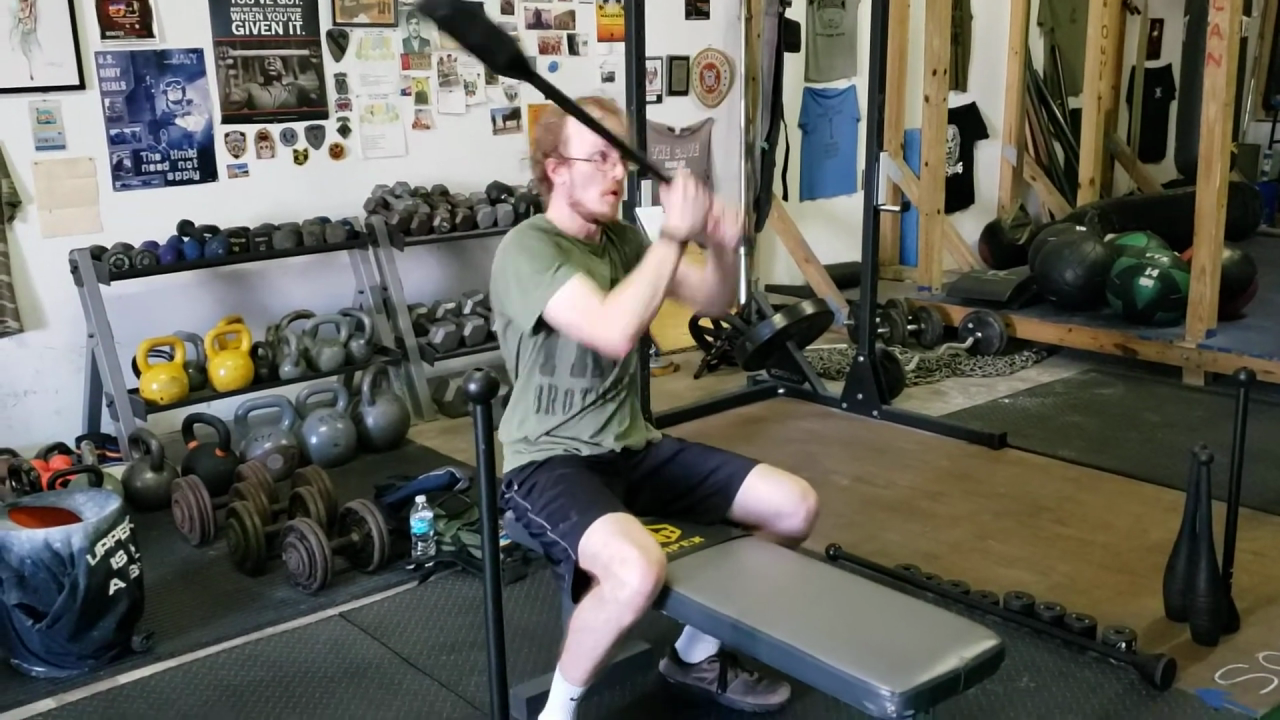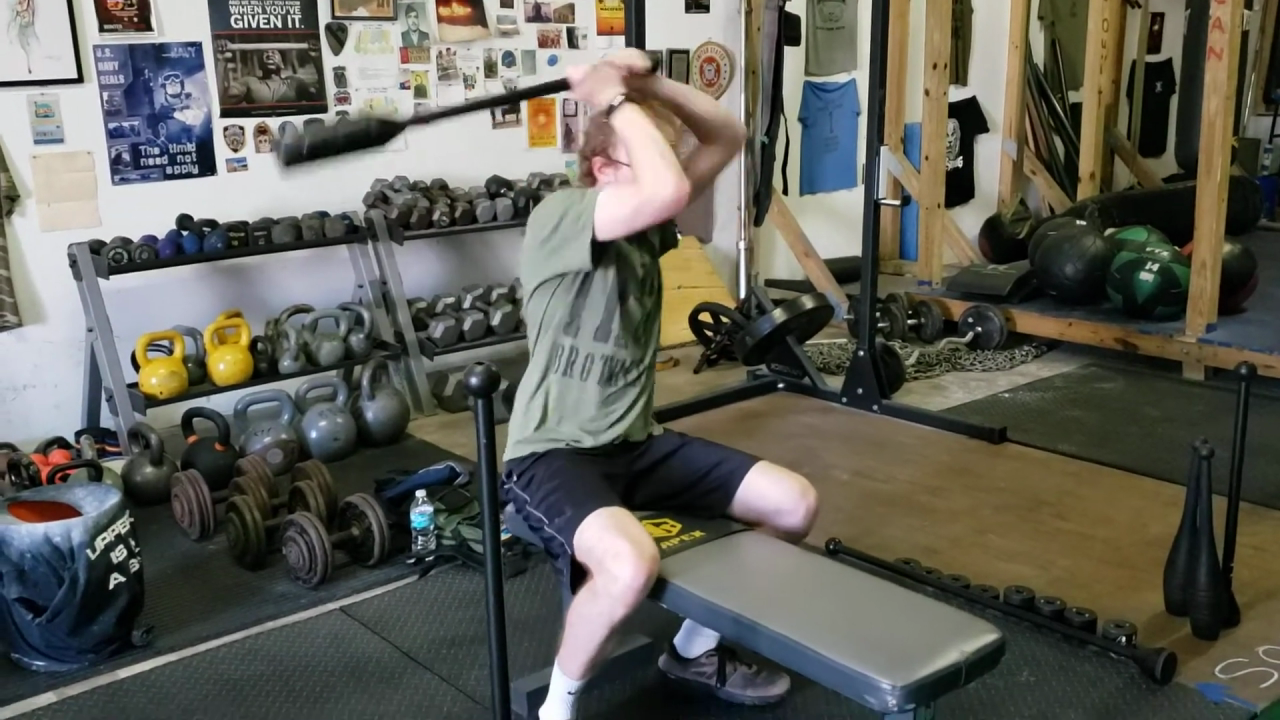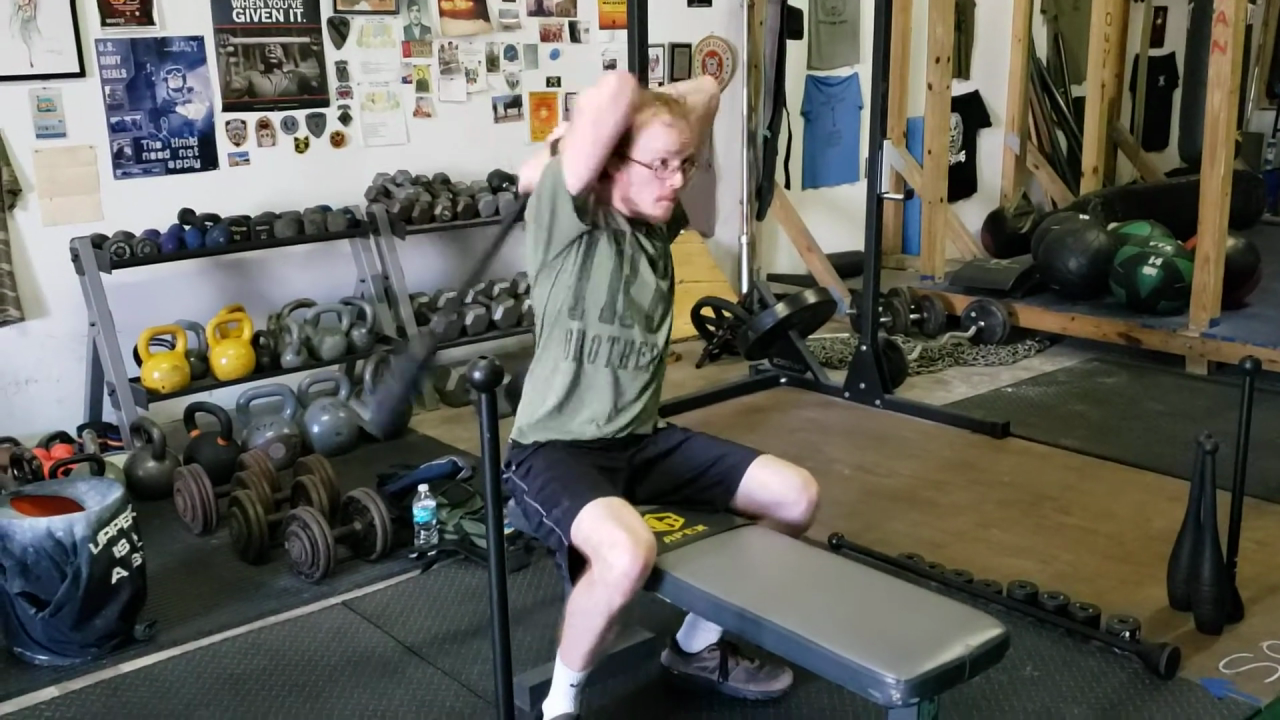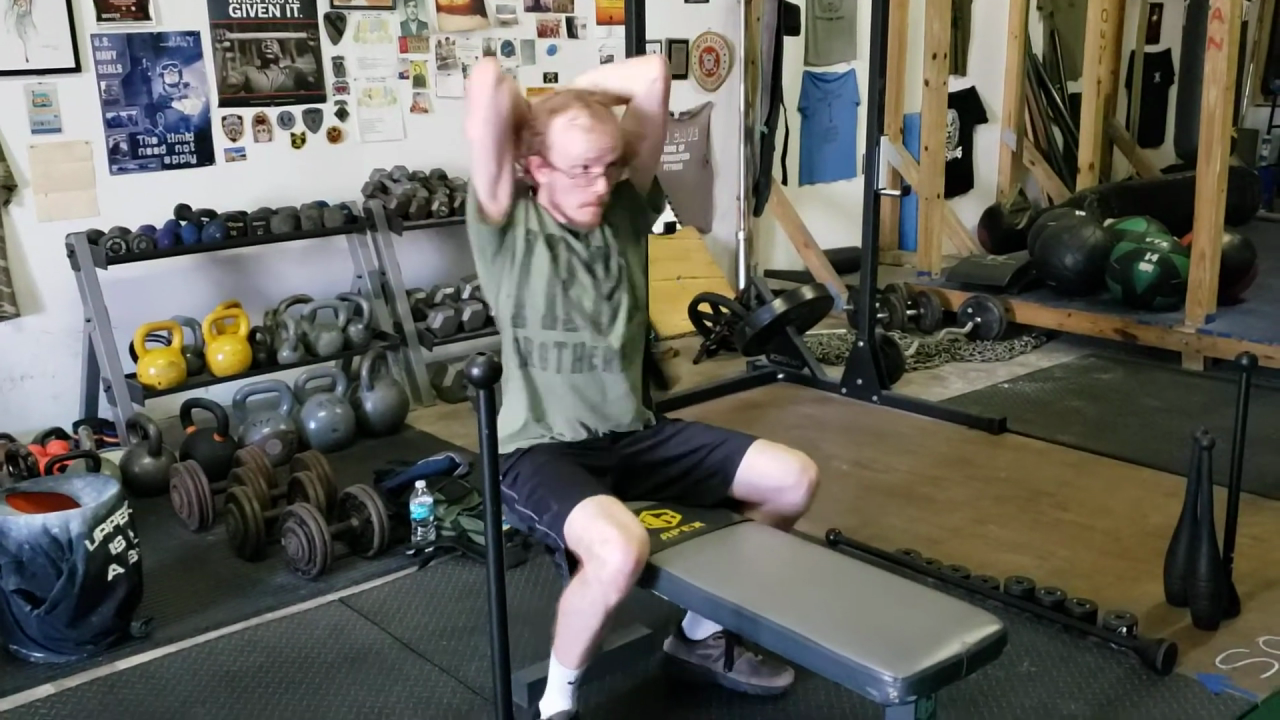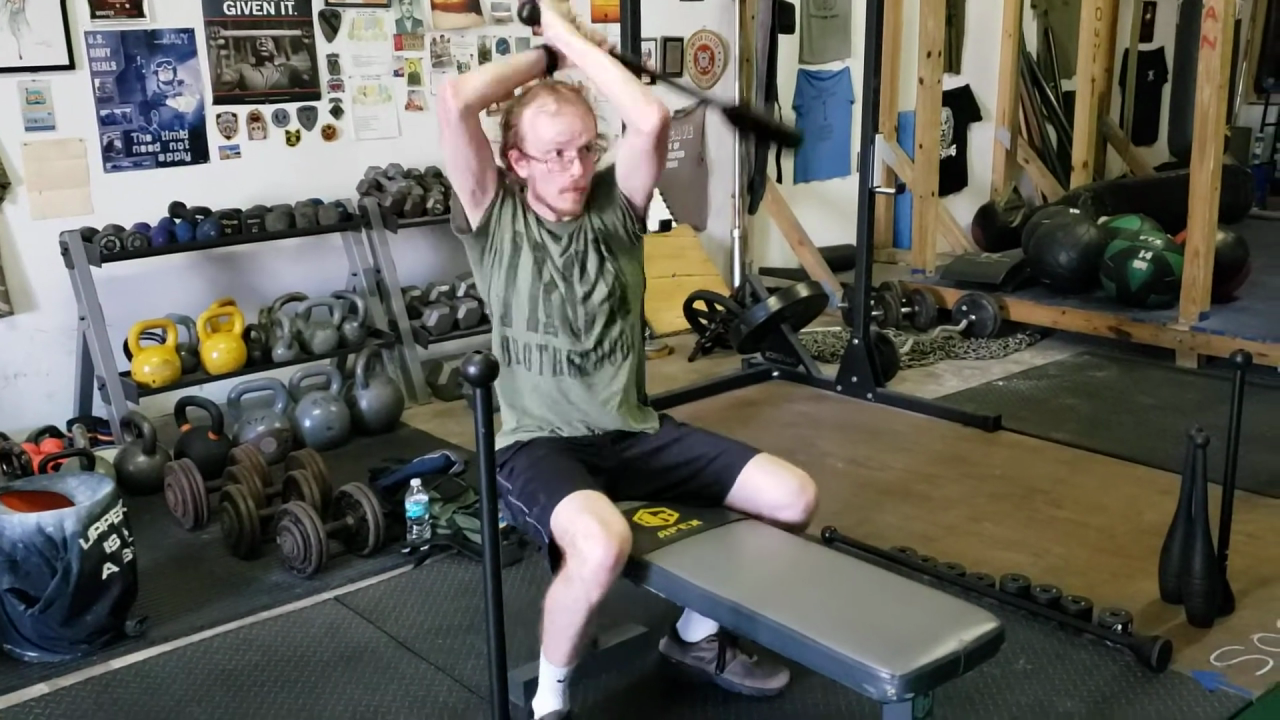
dt=0.2s
person 1, frame 1
left shoulder: (622, 236)
right shoulder: (527, 250)
left elbow: (716, 303)
right elbow: (613, 334)
left wrist: (720, 249)
right wrist: (672, 238)
left hip: (633, 447)
right hip: (549, 463)
left knee: (794, 505)
right knee: (636, 570)
left ankle: (697, 654)
person 1, frame 2
left shoulder: (642, 220)
right shoulder: (562, 220)
left elbow: (729, 140)
right elbow: (668, 198)
left wrist: (648, 81)
right wrist: (617, 103)
left hip: (637, 444)
right hip: (554, 456)
left knee: (796, 505)
right knee: (631, 565)
left ankle: (695, 650)
person 1, frame 3
left shoulder: (653, 211)
right shoulder: (567, 206)
left elbow: (702, 92)
right elbow: (617, 94)
right wrist: (574, 141)
left hip: (643, 438)
right hip: (554, 448)
left knee: (796, 496)
right knee: (626, 553)
left ankle: (697, 644)
person 1, frame 4
left shoulder: (624, 207)
right shoulder: (505, 221)
left elbow: (652, 74)
right elbow: (485, 86)
left wrist: (571, 98)
right wrist: (539, 113)
left hip: (634, 434)
right hip: (541, 451)
left knee: (795, 479)
right knee: (619, 552)
left ankle: (702, 632)
person 1, frame 5
left shoulder: (614, 207)
right shoulder: (496, 216)
left elbow: (652, 116)
right elbow: (453, 102)
left hip: (635, 432)
right hip: (539, 444)
left knee: (794, 498)
right knee: (600, 546)
left ankle: (697, 635)
